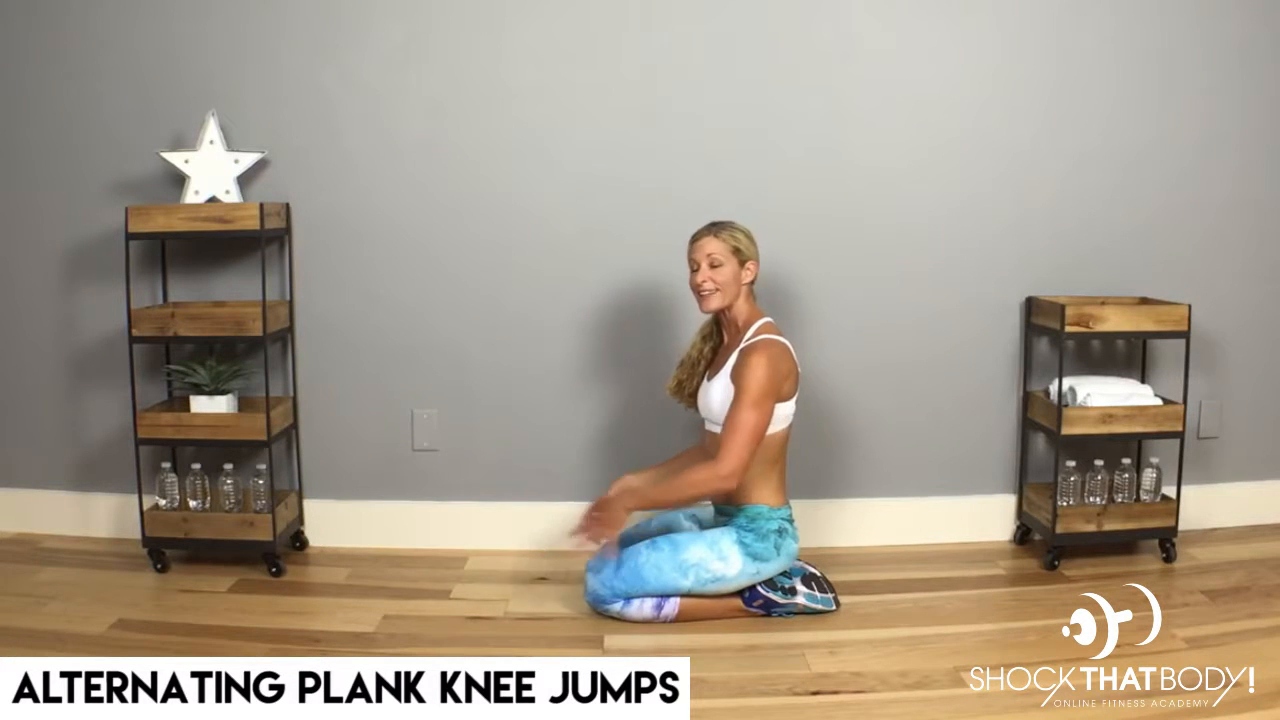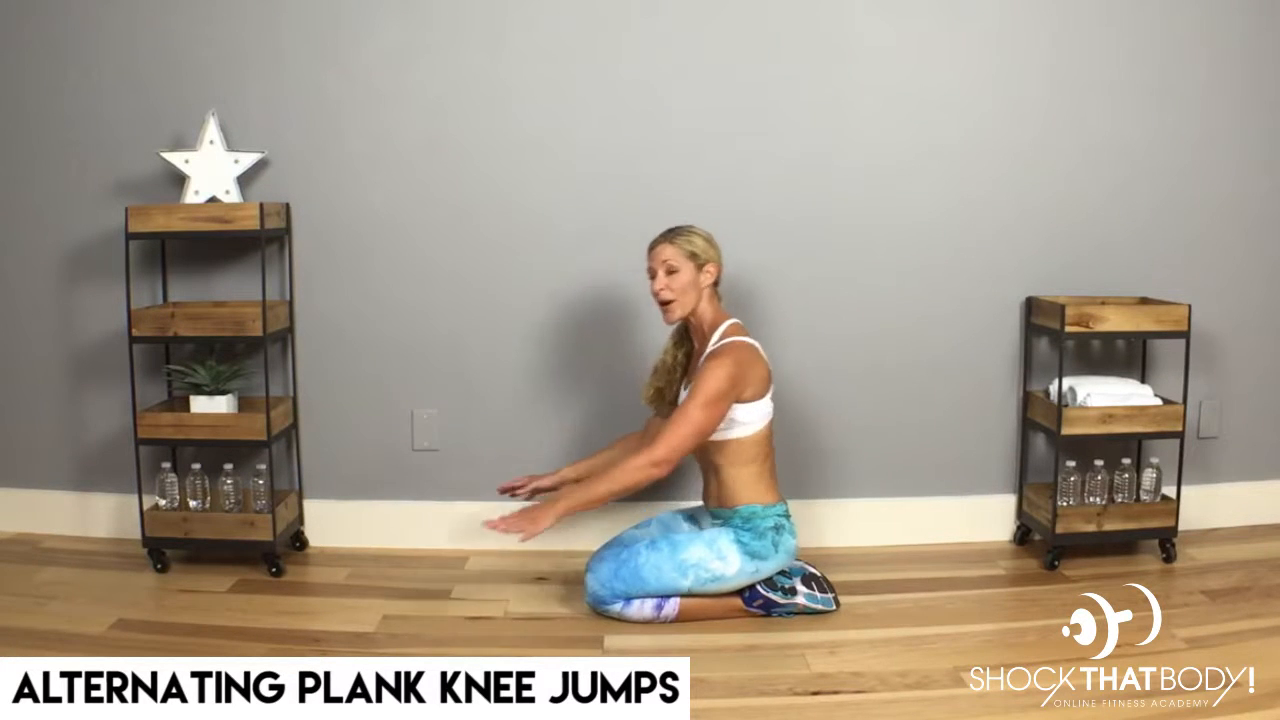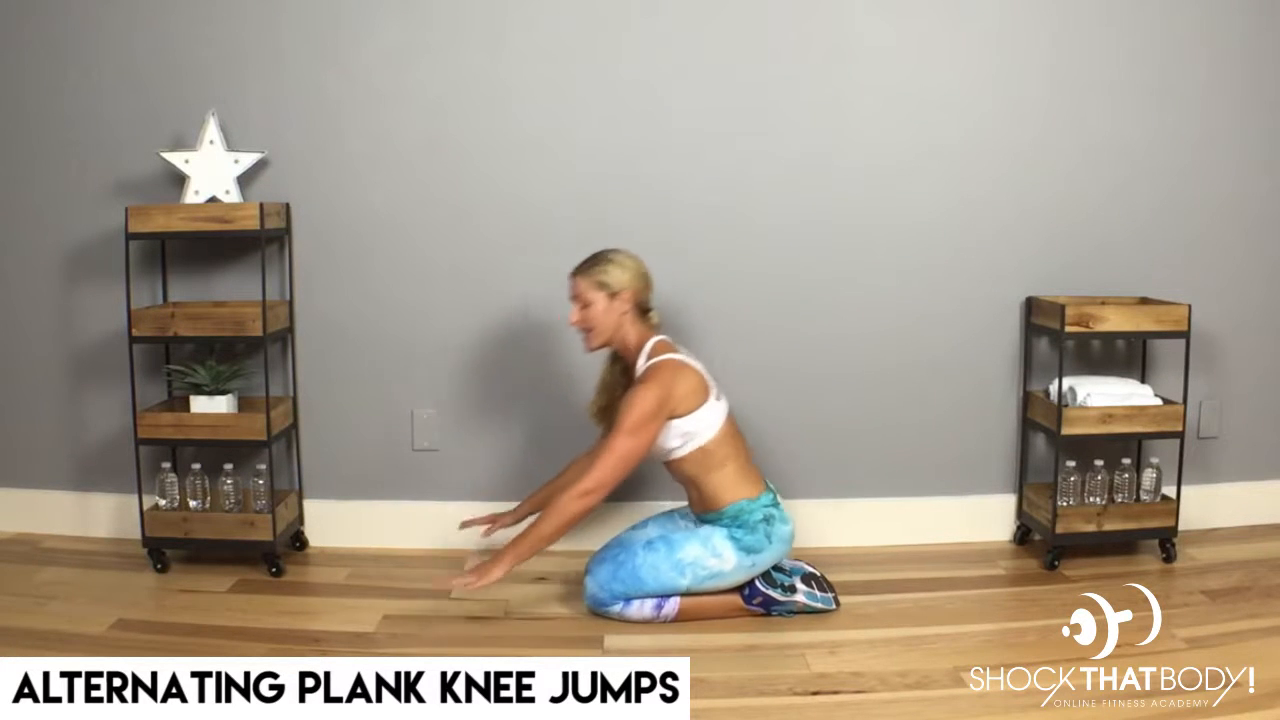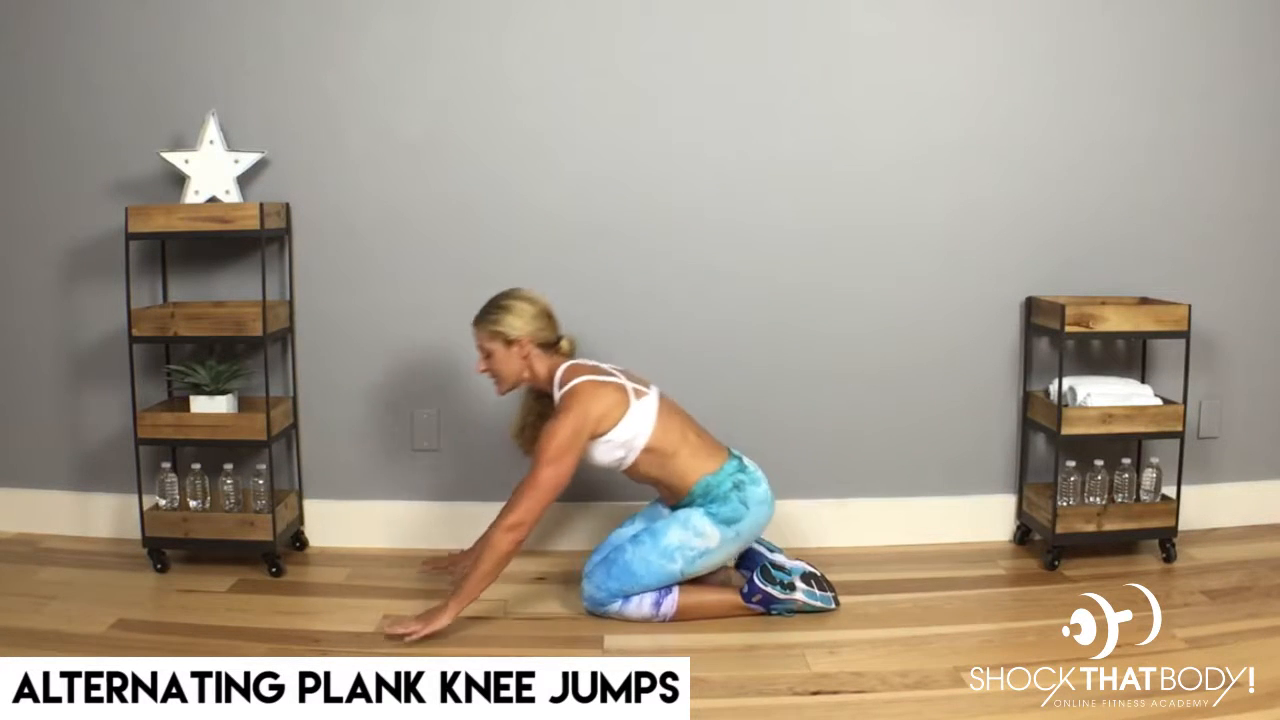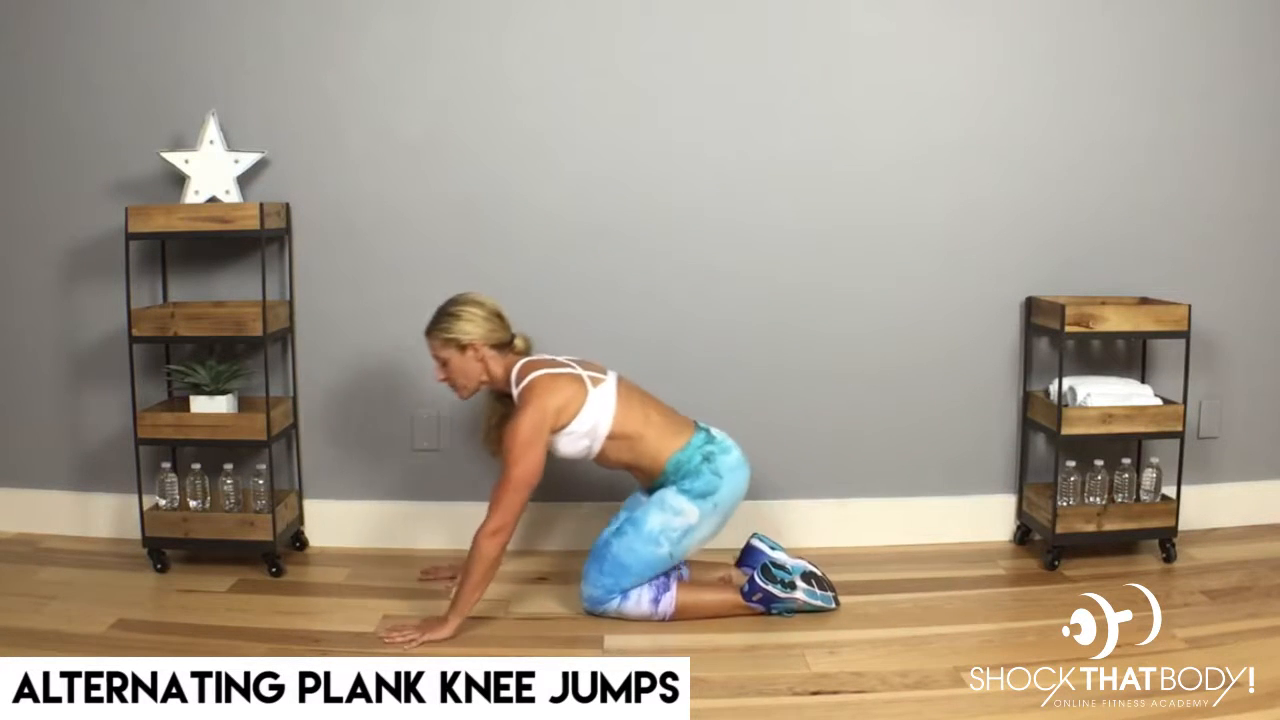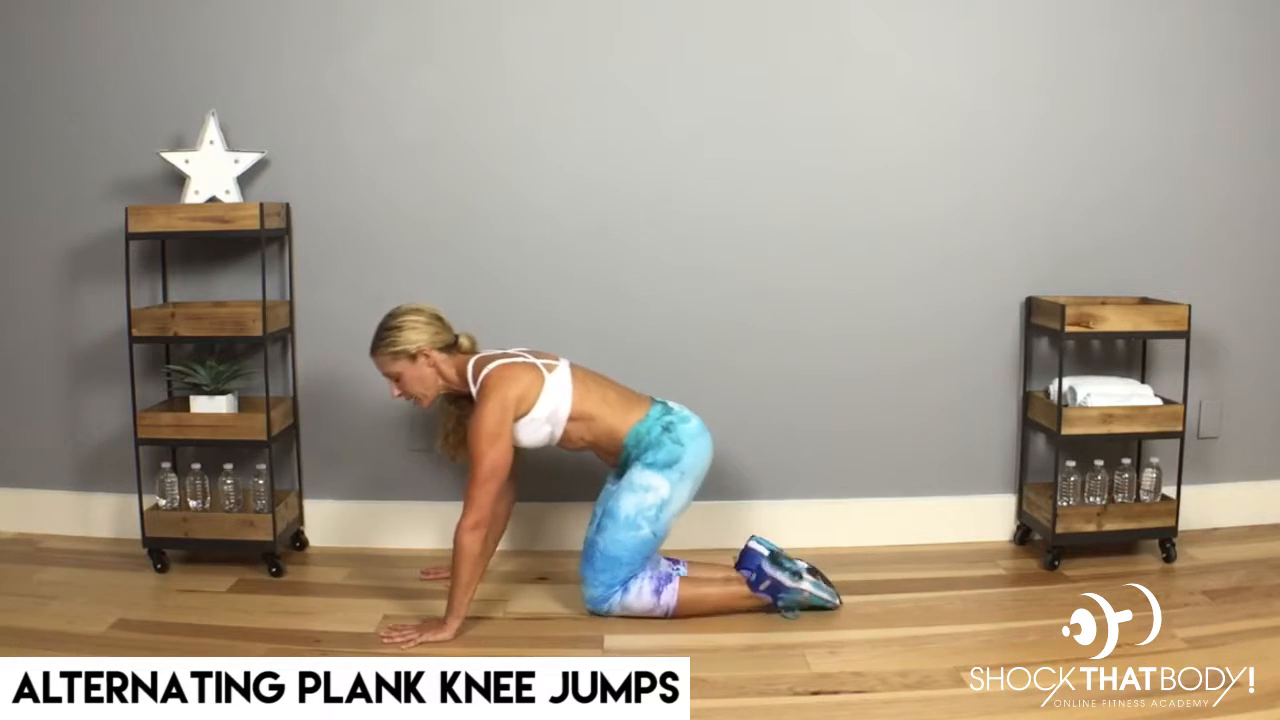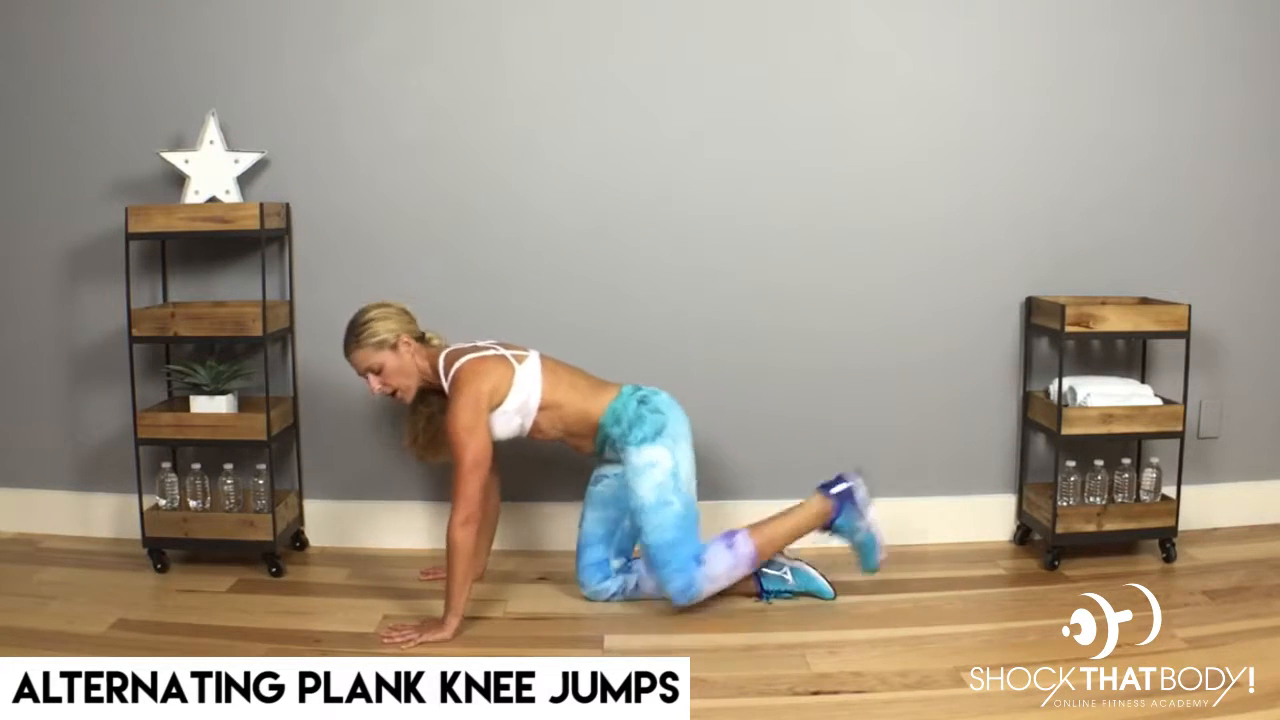
dt=0.3s
person 1, frame 1
left shoulder: (762, 354)
right shoulder: (720, 342)
left elbow: (724, 472)
left wrist: (630, 499)
right wrist: (630, 483)
left hip: (757, 534)
right hip: (725, 517)
left knee: (605, 587)
right knee: (606, 561)
left ankle: (758, 598)
right ankle: (765, 580)
person 1, frame 2
left shoulder: (730, 357)
right shoulder: (691, 348)
left elbow: (657, 460)
right elbow: (648, 437)
left wrist: (557, 506)
right wrist: (559, 478)
left hip: (752, 533)
right hip: (718, 520)
left knee: (606, 585)
right knee: (607, 562)
left ankle: (759, 595)
right ankle: (762, 574)
person 1, frame 3
left shoulder: (659, 381)
right shoulder: (642, 360)
left elbow: (588, 490)
right elbow: (595, 457)
left wrist: (504, 561)
right wrist: (518, 514)
left hip: (748, 529)
right hip: (718, 518)
left knee: (603, 590)
right knee: (607, 567)
left ankle: (757, 595)
right ankle: (763, 567)
person 1, frame 4
left shoulder: (577, 405)
right shoulder: (574, 380)
left elbow: (517, 523)
right elbow: (533, 489)
left wrist: (448, 609)
right wrist: (473, 555)
left hip: (729, 503)
right hip: (709, 495)
left knee: (602, 590)
right knee: (608, 568)
left ankle: (757, 593)
right ankle: (747, 568)
person 1, frame 5
left shoulder: (534, 403)
right shoulder: (531, 374)
left elbow: (498, 525)
right elbow: (514, 499)
left wrist: (451, 620)
right wrist: (474, 566)
left hip: (704, 474)
right hip: (697, 462)
left knee: (602, 593)
right knee: (621, 568)
left ankle: (759, 593)
right ankle: (754, 569)
person 1, frame 6
left shoulder: (492, 398)
right shoulder: (487, 375)
left elbow: (474, 522)
right elbow: (502, 492)
left wrist: (449, 622)
right wrist: (471, 567)
left hip: (667, 445)
right hip: (657, 444)
left knee: (604, 593)
right knee: (611, 571)
left ankle: (766, 586)
right ankle: (753, 570)
person 1, frame 7
left shoulder: (468, 386)
right shoulder: (453, 375)
left elbow: (467, 515)
right elbow: (487, 487)
left wrist: (450, 619)
right wrist: (472, 568)
left hip: (644, 421)
right hip: (621, 435)
left knee: (687, 585)
right knee: (598, 580)
left ankle: (833, 503)
right ankle: (758, 575)
